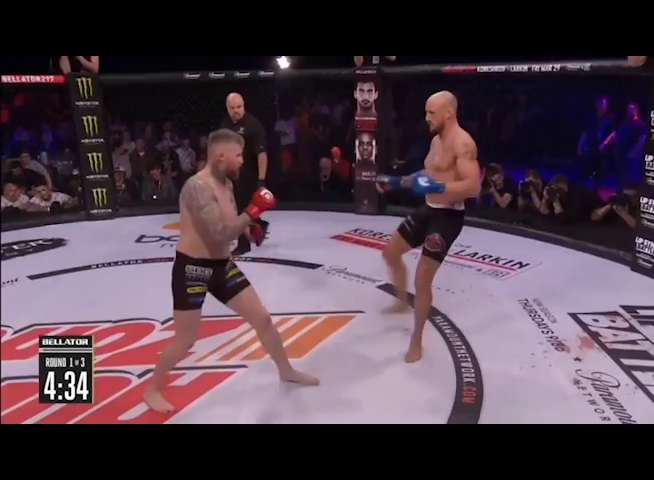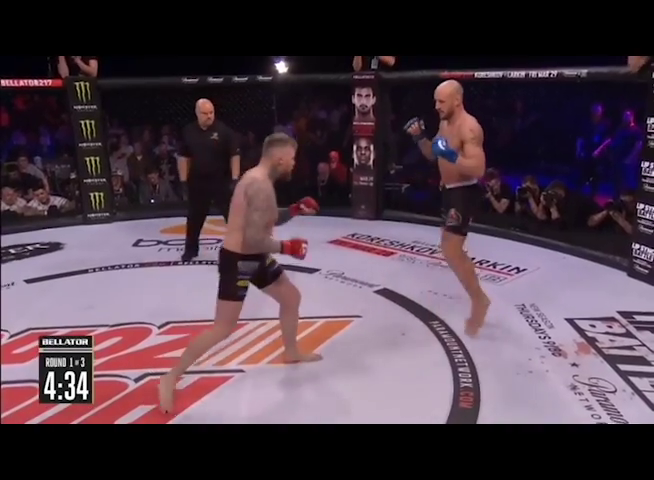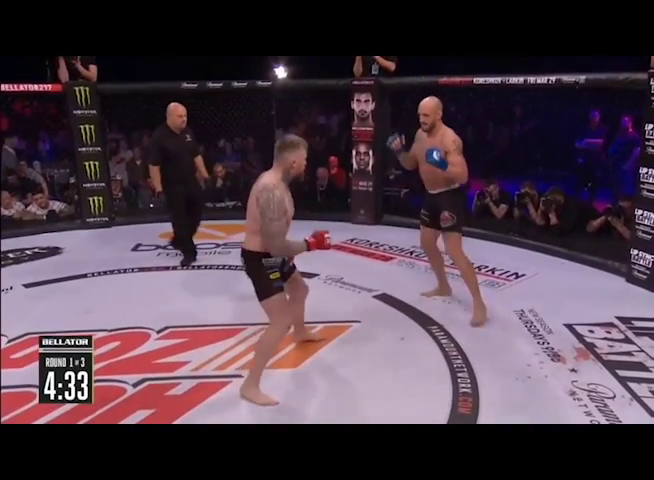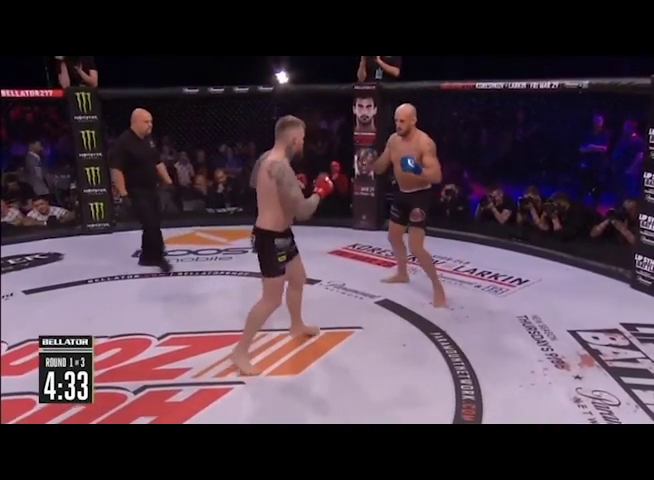
dt=0.5s
person 1, frame 1
left shoulder: (225, 183)
right shoulder: (198, 187)
right elbow: (220, 234)
left wrist: (248, 225)
right wrist: (253, 211)
left hip: (223, 265)
right hip: (192, 269)
left knee: (262, 318)
right knee: (185, 341)
left ankle: (286, 371)
right ankle: (153, 390)
person 1, frame 2
left shoulder: (260, 180)
right shoulder: (260, 187)
right elbow: (253, 240)
left wrist: (294, 210)
right wrist: (285, 247)
left hip: (256, 258)
right hip: (237, 261)
left knee: (292, 297)
right knee: (222, 329)
left ankle: (292, 352)
right ankle: (170, 381)
person 1, frame 3
left shoulder: (273, 180)
right shoulder: (273, 193)
right elbow: (277, 246)
left wrist: (303, 244)
right wrist: (311, 244)
left hip: (270, 255)
right hip: (260, 259)
left knee: (300, 291)
right knee: (281, 323)
left ankle: (300, 333)
right ankle: (250, 385)
person 1, frame 4
left shoulder: (267, 159)
right shoulder: (281, 167)
left elbow: (253, 183)
right elbow: (303, 211)
right wrist: (320, 192)
left hip: (279, 235)
right hip: (271, 238)
left knee: (298, 279)
right knee: (271, 300)
left ankle: (297, 326)
right ankle: (240, 353)
person 2, frame 1
left shoulder: (461, 143)
right shoulder: (436, 139)
left elbow: (473, 187)
left wrist: (439, 188)
right wrist: (397, 182)
left hip: (448, 217)
right hip: (428, 210)
left knee: (422, 281)
right knee: (390, 252)
left ankle: (416, 341)
right ankle: (403, 300)
person 2, frame 2
left shoulder: (469, 128)
right shoulder: (444, 124)
left elbow: (478, 170)
right elbow: (431, 155)
left wrist: (452, 156)
right wrist: (420, 137)
left hip: (465, 193)
right hip: (451, 191)
left knee: (451, 255)
right knee: (455, 251)
left ankle: (478, 305)
right ankle: (478, 298)
person 2, frame 3
left shoulder: (450, 140)
right shoulder: (420, 135)
left elbow: (463, 177)
right elbow: (410, 164)
left wrist: (444, 166)
right wrist: (400, 151)
left hip: (450, 196)
right hip: (431, 196)
left knee: (455, 252)
right knee: (427, 244)
left ankle: (478, 303)
right ankle: (443, 286)
person 2, frame 4
left shoulder: (425, 143)
right shoulder: (393, 140)
left elbow: (436, 176)
right elbow: (380, 170)
left wrist: (418, 171)
right wrist: (372, 161)
left hip: (420, 196)
right hip: (402, 194)
left knee: (416, 249)
right knee: (393, 236)
left ankle: (438, 289)
right ankle: (402, 273)
person 3, frame 1
left shoulder: (253, 125)
right shoulder: (225, 123)
left elbow: (262, 153)
left wrist: (261, 179)
left hip: (247, 174)
left knee: (243, 207)
right knee: (237, 206)
left ankle: (244, 243)
right ankle: (259, 227)
person 3, frame 2
left shoulder: (224, 131)
right shoulder: (189, 132)
left elbow: (235, 156)
right elbow: (184, 157)
left wrist: (235, 179)
right wrist: (184, 179)
left hip: (221, 181)
right hip: (198, 181)
left knee: (231, 215)
right knee: (194, 216)
right ankle: (191, 249)
person 3, frame 3
left shoulder: (188, 133)
right shoulder: (159, 137)
left elbow: (196, 156)
right elbow: (154, 167)
left wrist: (205, 177)
right wrist: (159, 190)
left hip: (191, 182)
right hip: (173, 186)
left knee: (195, 215)
right knee: (180, 220)
left ankle: (178, 241)
right ankle: (189, 252)
person 3, frame 4
left shoulder: (148, 140)
right shoulder: (123, 142)
left elbow: (158, 163)
right elbow: (116, 170)
left wrist: (168, 182)
right wrist: (124, 194)
left hip: (151, 189)
right hip: (136, 191)
left knee: (152, 223)
right knee: (151, 223)
left ankle: (148, 256)
right ankle: (158, 256)
